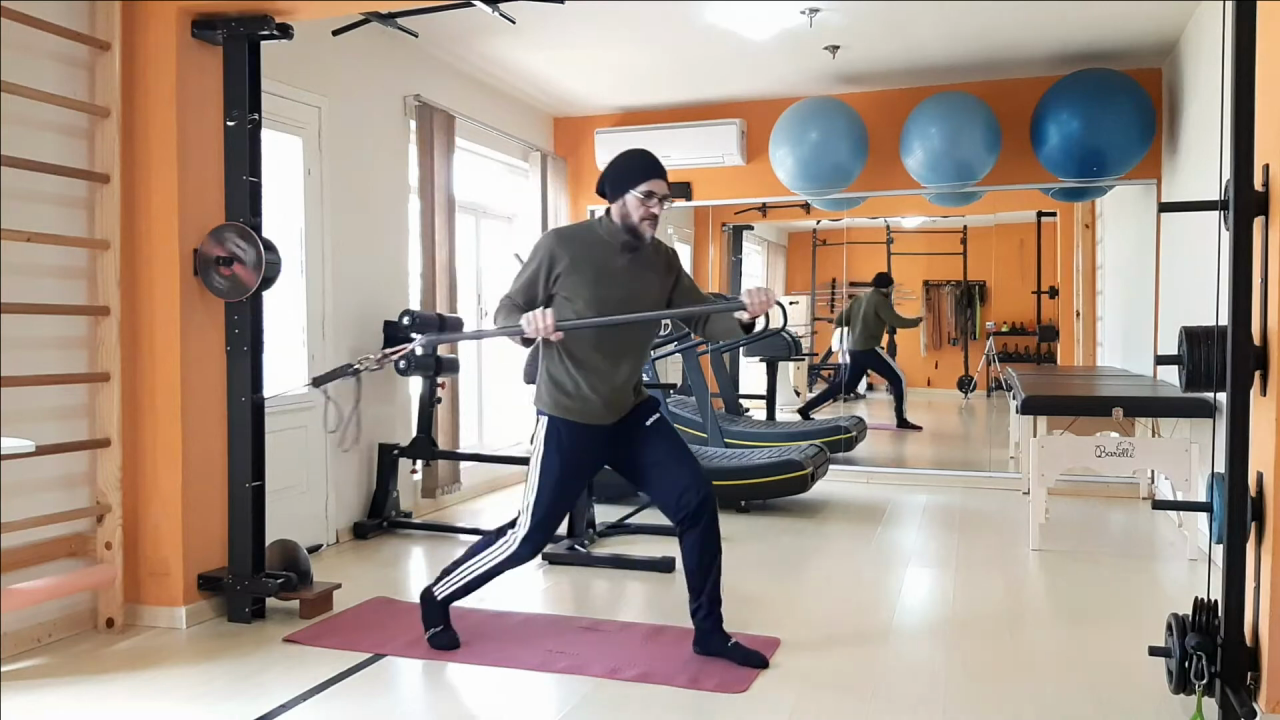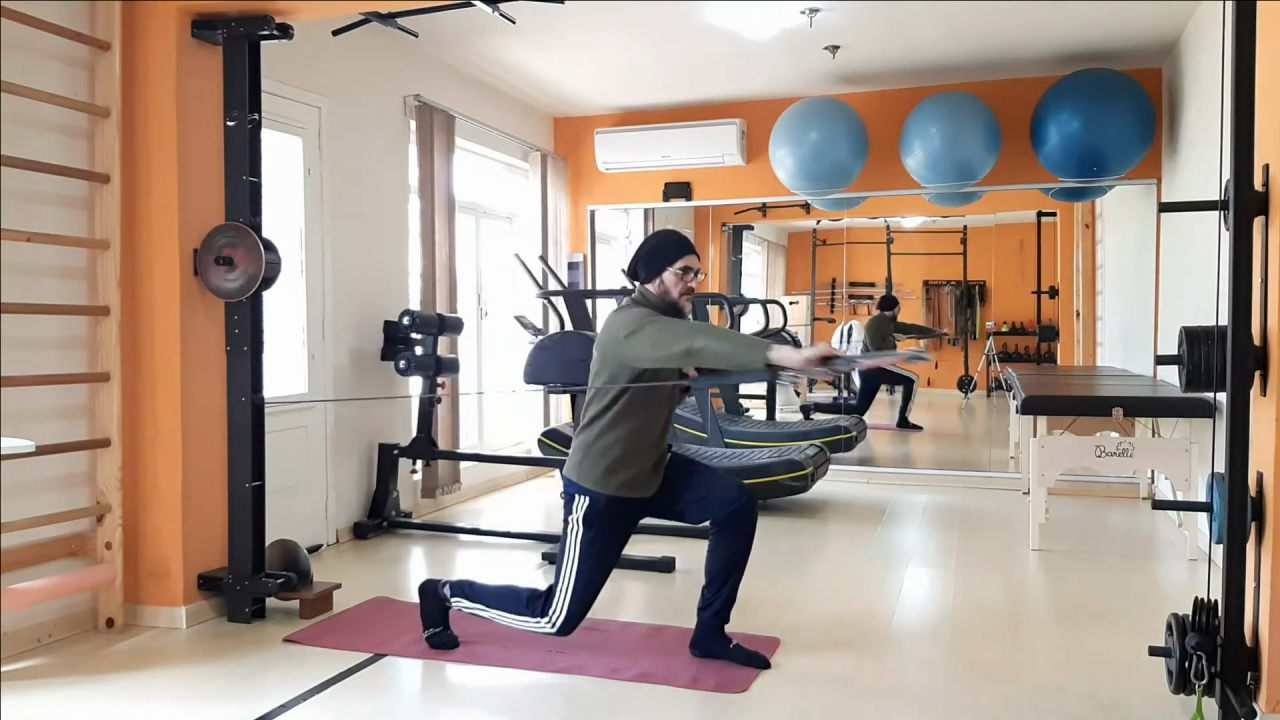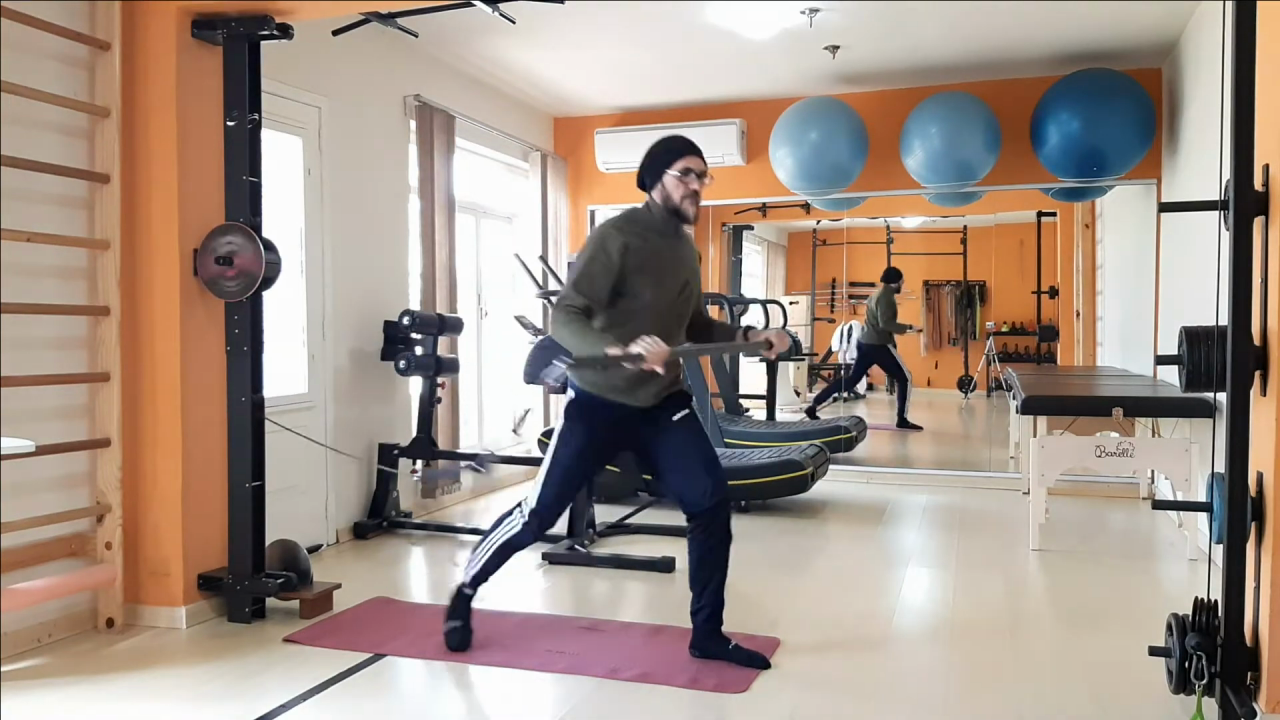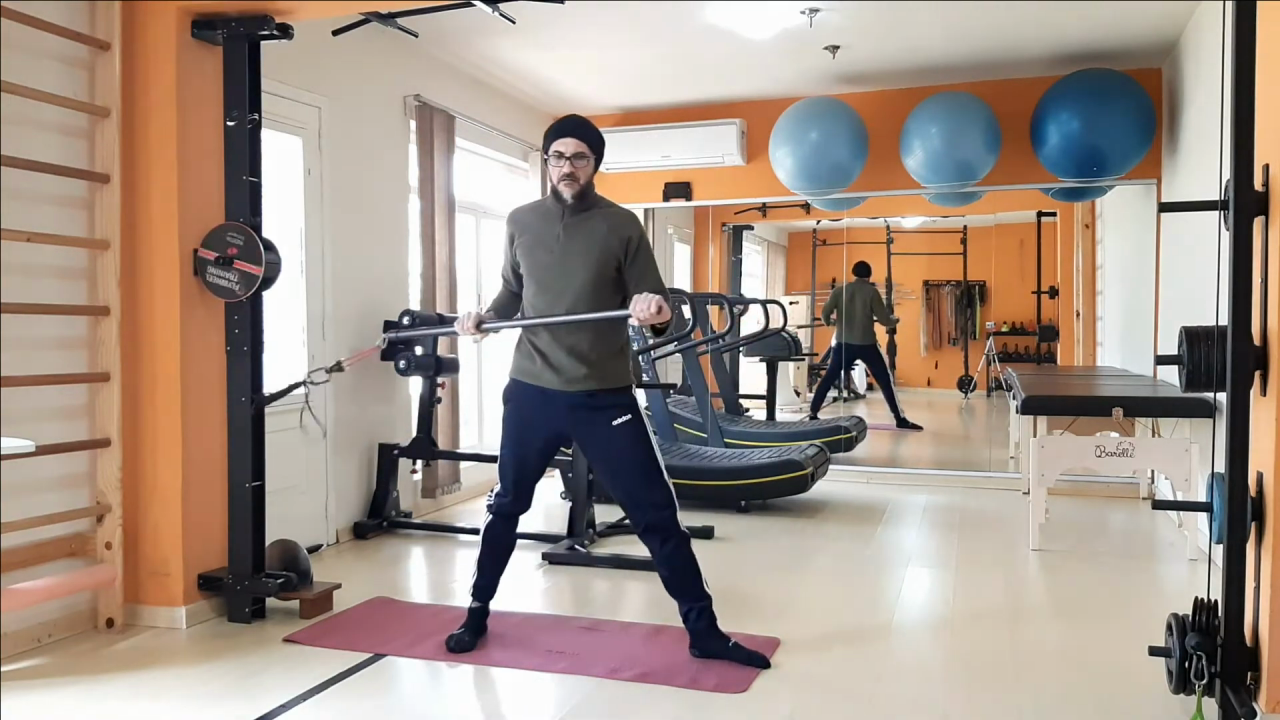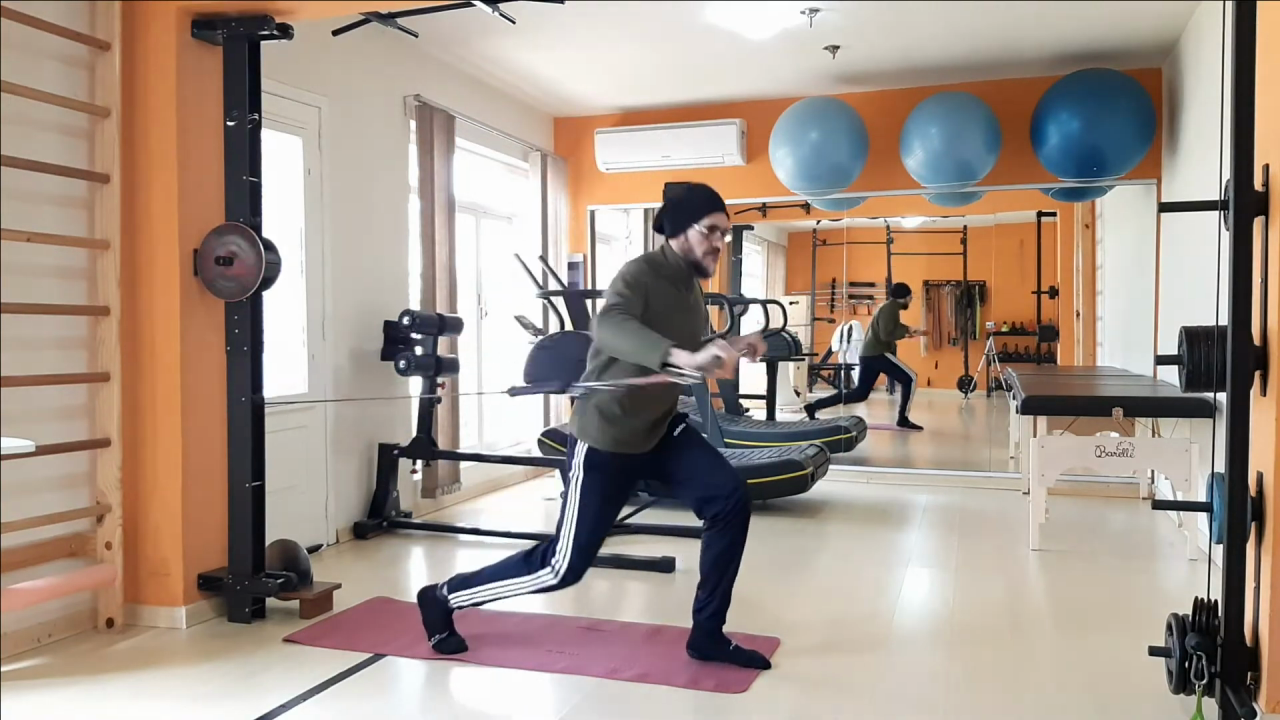
dt=1s
person 1, frame 1
left shoulder: (663, 261)
right shoulder: (563, 245)
left elbow: (702, 321)
right elbow: (506, 311)
left wrist: (745, 316)
right wrist: (529, 325)
left hip: (632, 412)
right hip: (568, 418)
left knee: (697, 502)
right knee: (528, 535)
left ankle: (709, 633)
right ankle: (437, 598)
person 1, frame 2
left shoulder: (661, 318)
right shoulder: (629, 322)
right elbow: (691, 342)
left wrist: (688, 381)
right wrist: (783, 354)
left hip: (650, 469)
right hip: (599, 484)
left knee: (736, 506)
right knee: (558, 618)
left ankle: (710, 634)
right ankle: (444, 594)
person 1, frame 3
left shoulder: (685, 247)
right shoulder: (618, 235)
left elbow: (692, 327)
right elbow: (563, 319)
left wrist: (749, 336)
right wrist: (624, 348)
left hip: (662, 401)
right hip: (598, 401)
left knee: (711, 504)
right knee: (541, 510)
left ankle: (707, 636)
right ankle: (464, 595)
person 1, frame 4
left shoulder: (622, 226)
right shoulder: (522, 222)
left elbow: (654, 301)
left wrist: (655, 311)
right wrist: (485, 315)
left hip: (604, 395)
right hip: (532, 390)
left knee: (656, 511)
right knee: (506, 504)
left ankle: (704, 632)
right ankle: (478, 611)
person 1, frame 5
left shoulder: (690, 285)
right shoulder: (641, 276)
right elbow: (612, 324)
left wrist: (722, 351)
right wrist: (680, 354)
left hip: (659, 428)
right hip: (604, 437)
left knee: (731, 502)
right knee: (561, 567)
left ankle: (707, 635)
right ankle: (441, 599)
